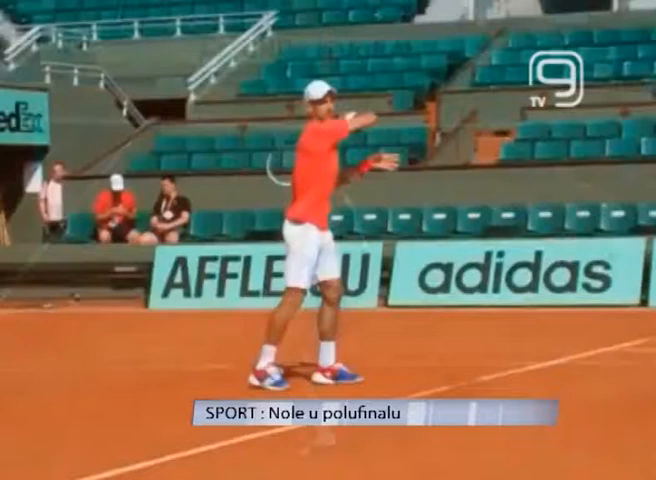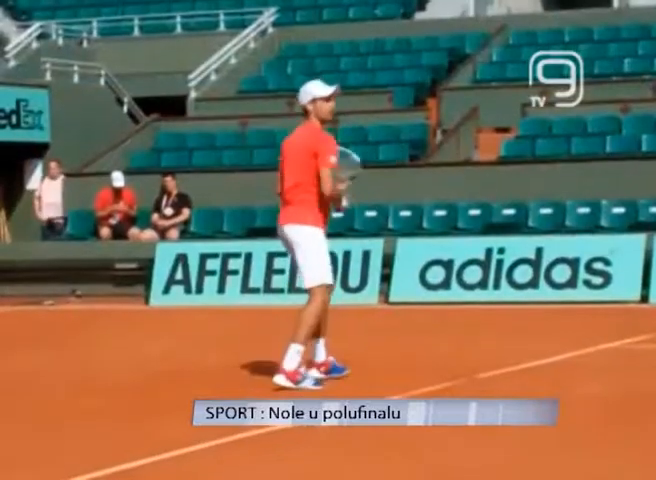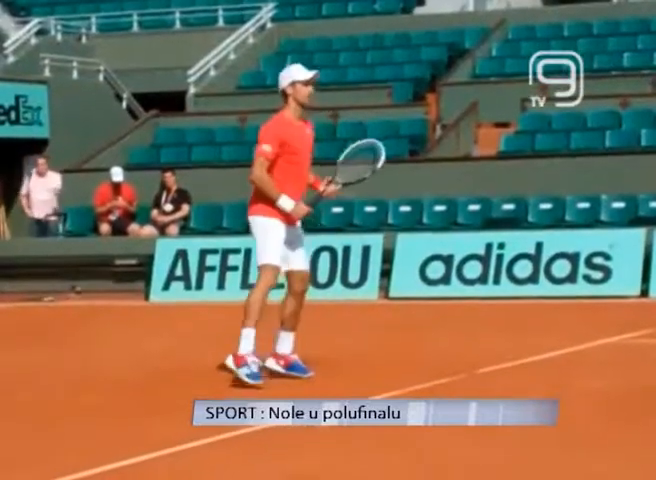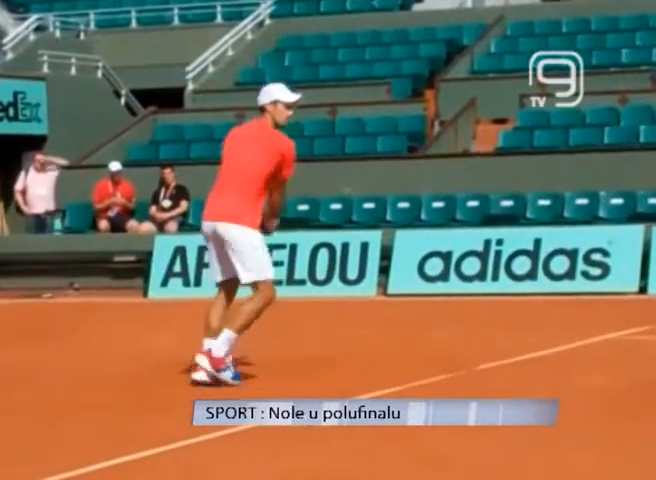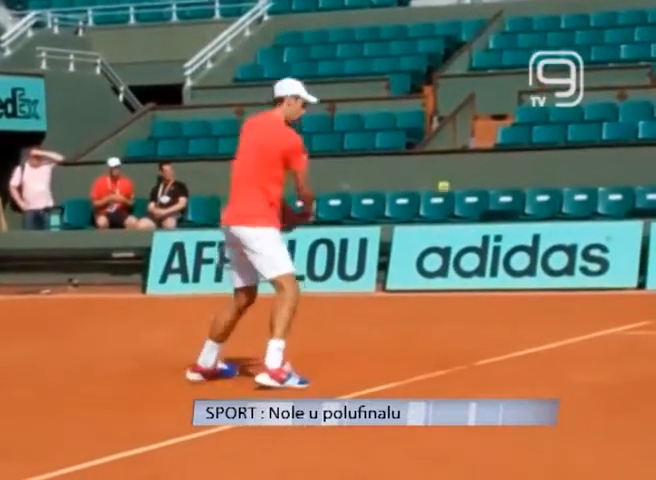
dt=0.5s
person 1, frame 1
left shoulder: (325, 135)
right shoulder: (316, 132)
left elbow: (336, 178)
right elbow: (367, 121)
left wrist: (369, 163)
right wrist: (350, 119)
left hip: (318, 226)
right hip: (302, 225)
left knee: (333, 293)
right knee: (294, 297)
left ankle: (327, 365)
right ankle: (263, 366)
person 1, frame 2
left shoulder: (291, 141)
right shoulder: (323, 140)
right elbow: (329, 190)
right wrist: (338, 199)
left hip: (289, 222)
right hip: (306, 225)
left knee: (321, 293)
right knee: (320, 296)
left ankle: (320, 360)
right ankle: (290, 368)
person 1, frame 3
left shoulder: (307, 126)
right shoulder: (274, 126)
right elbow: (257, 175)
left wrist: (320, 184)
right wrist: (288, 203)
left hip: (290, 217)
right hip: (267, 213)
left knee: (299, 284)
right knee: (267, 277)
left ankle: (281, 355)
right ankle: (243, 354)
person 1, frame 4
left shoulder: (235, 134)
right shoulder: (284, 145)
right elbow: (276, 196)
right wrist: (270, 220)
left hip: (213, 218)
right hip: (239, 222)
left knee: (227, 290)
right knee: (265, 293)
left ankle: (210, 360)
right ankle: (216, 352)
person 1, frame 5
left shoulder: (252, 123)
right shoulder: (289, 138)
right elbow: (303, 190)
left wrist: (285, 212)
right wrist: (307, 209)
left hip: (237, 222)
right hip: (255, 225)
left knee: (245, 297)
right knee: (289, 290)
left ankle: (207, 362)
right ankle: (273, 367)
